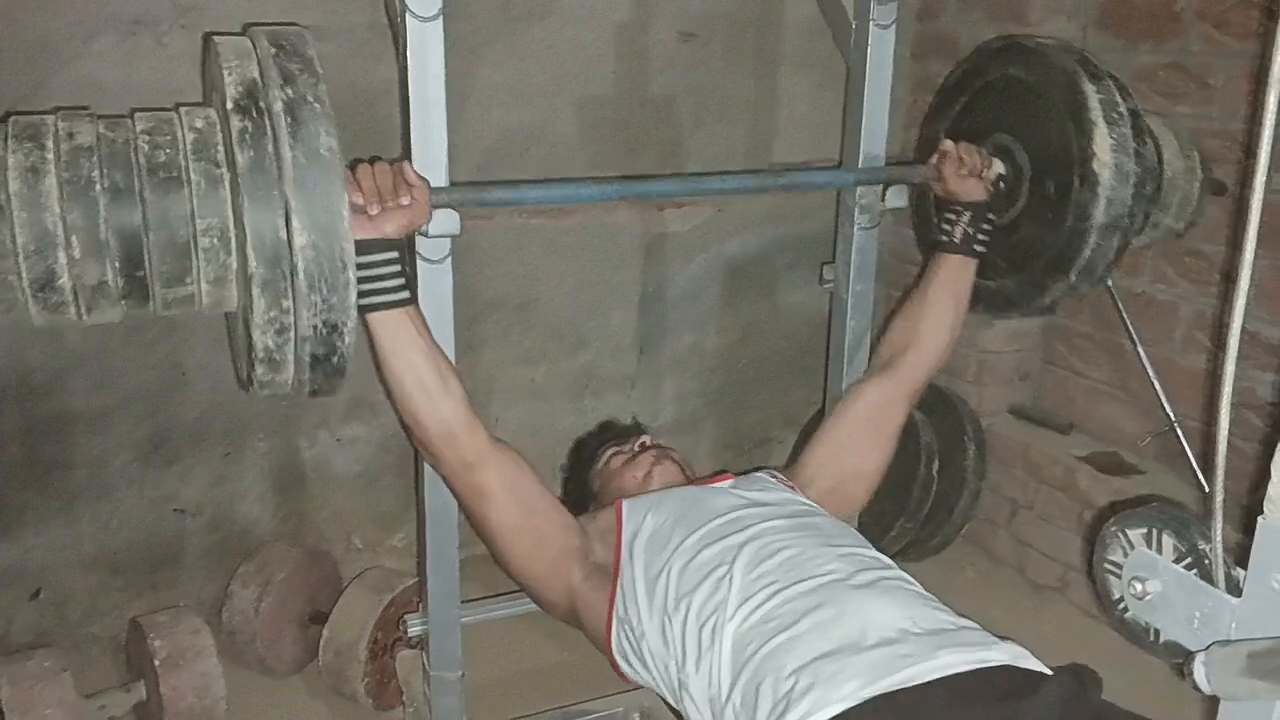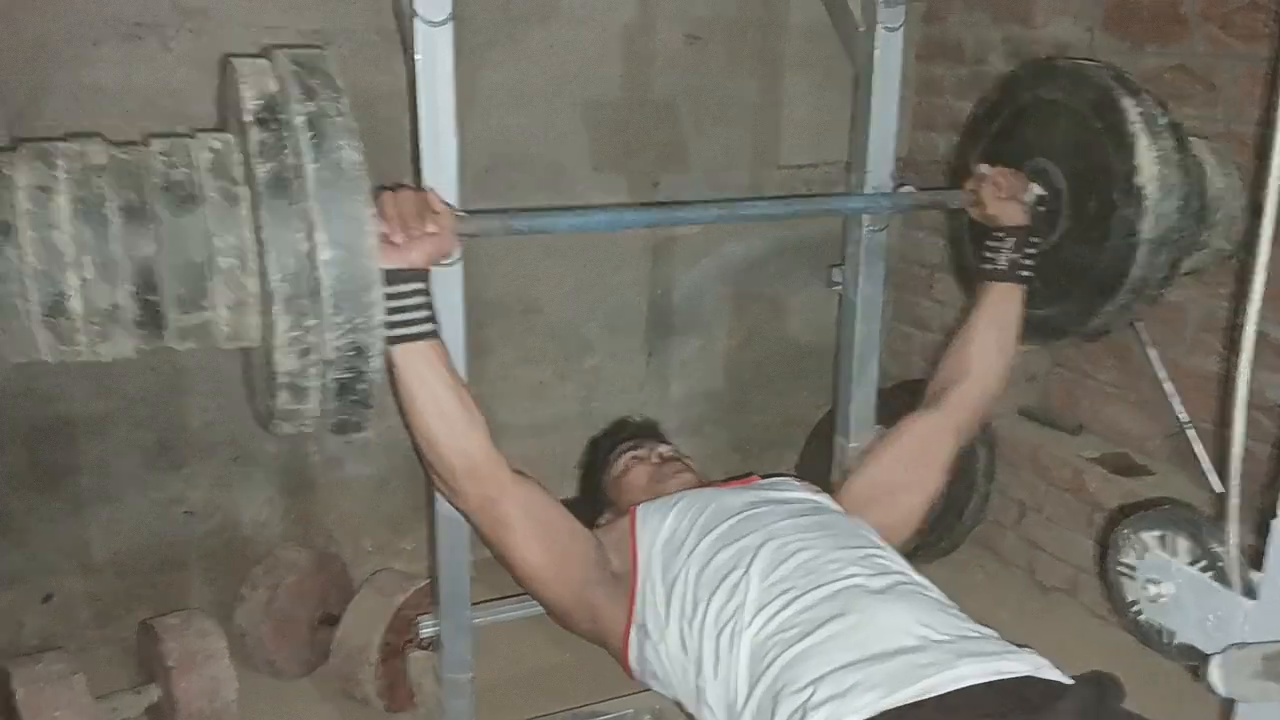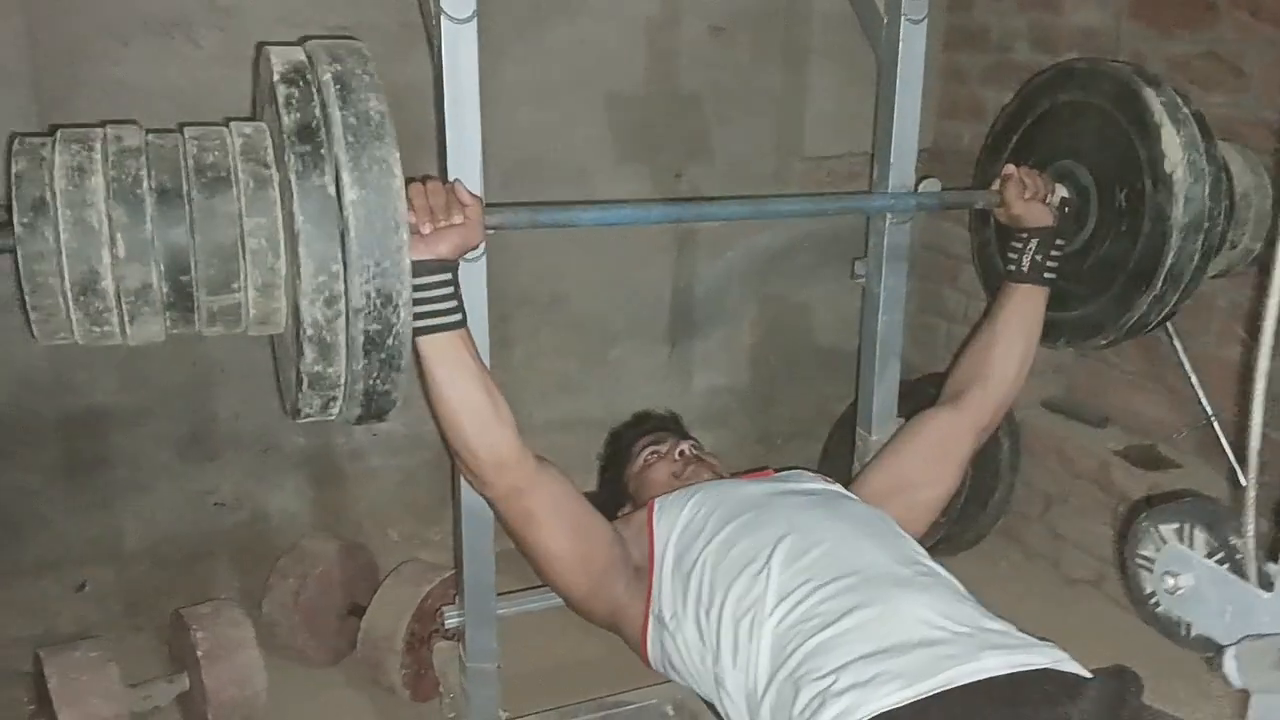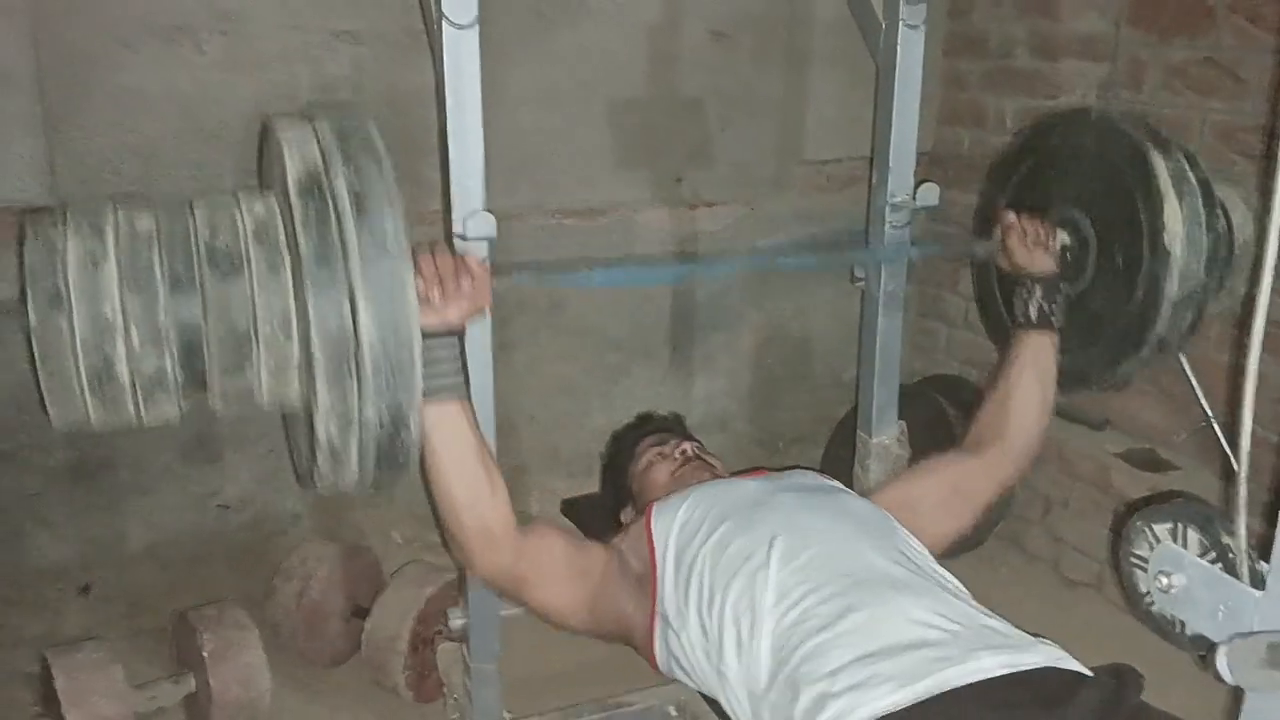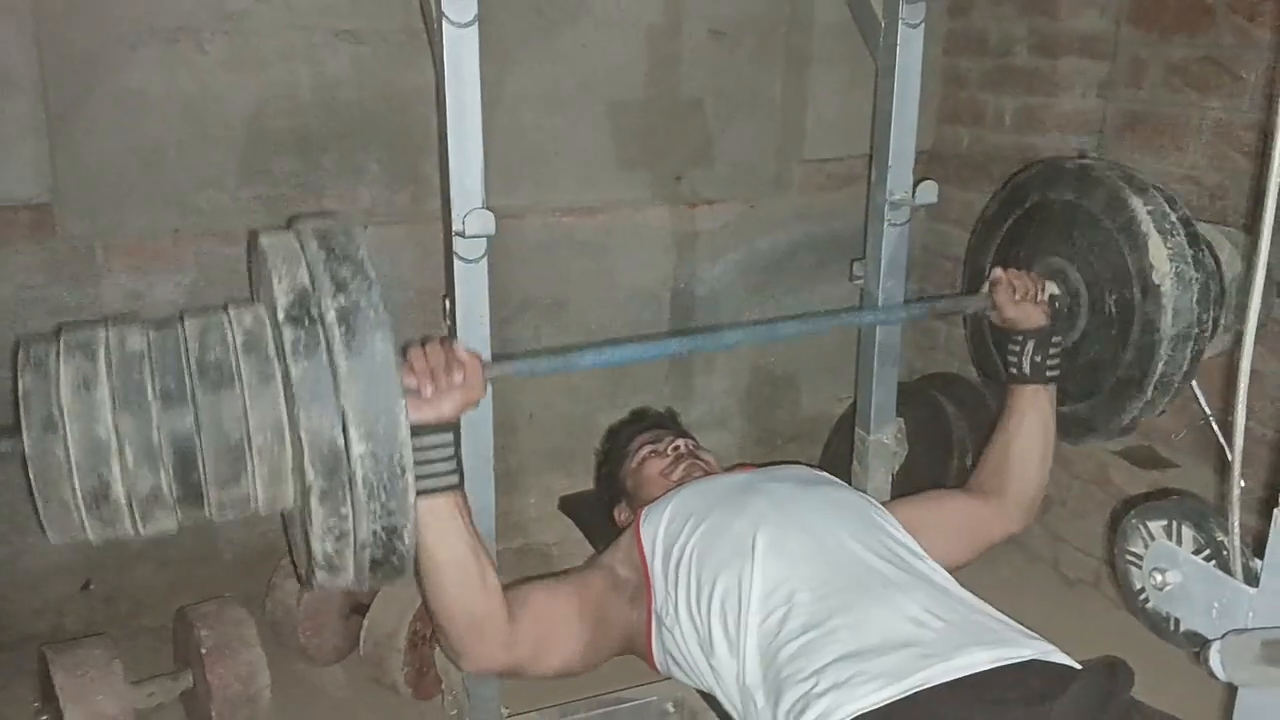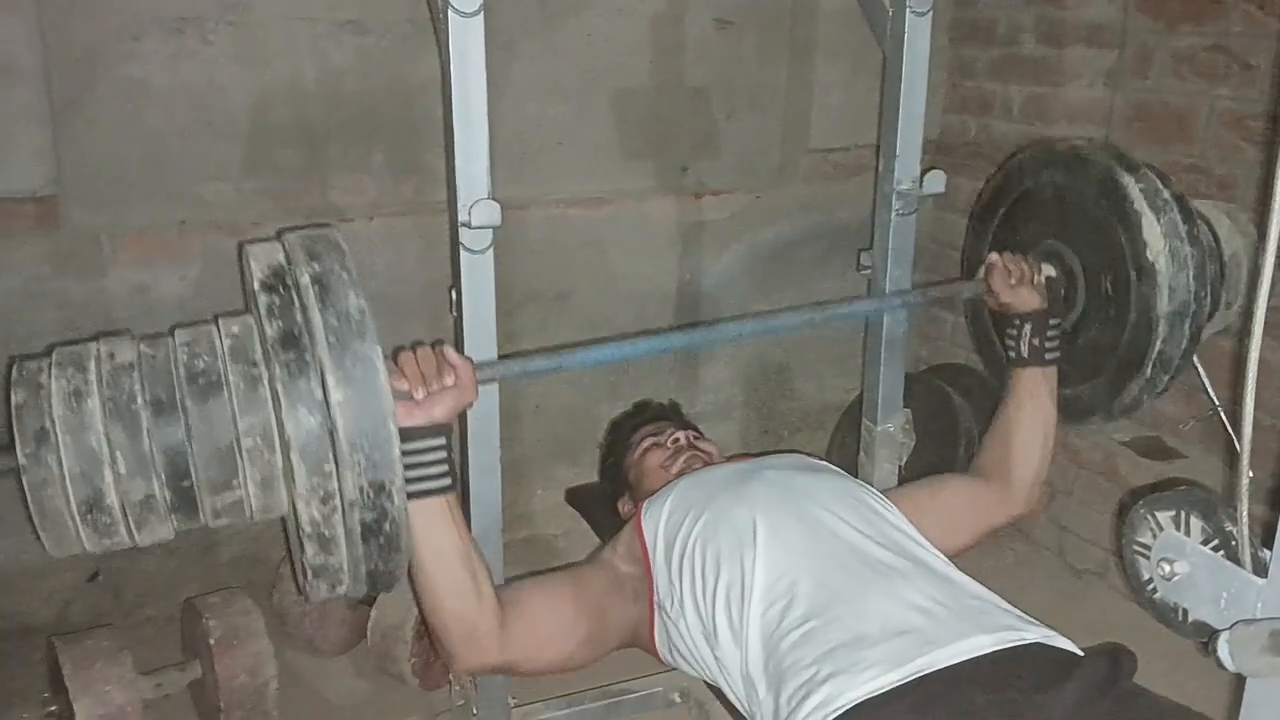
dt=0.4s
person 1, frame 1
left shoulder: (791, 502)
right shoulder: (598, 562)
left elbow: (891, 378)
right elbow: (465, 449)
left wrist: (965, 217)
right wrist: (380, 256)
person 1, frame 2
left shoulder: (820, 512)
right shoulder: (614, 570)
left elbow: (949, 410)
right elbow: (479, 479)
left wrist: (1009, 246)
right wrist: (404, 284)
person 1, frame 3
left shoulder: (844, 504)
right shoulder: (634, 565)
left elbow: (966, 408)
right elbow: (503, 468)
left wrist: (1032, 245)
right wrist: (431, 275)
person 1, frame 4
left shoulder: (838, 505)
right shoulder: (641, 569)
left elbow: (993, 456)
right elbow: (493, 544)
left wrist: (1038, 292)
right wrist: (439, 343)
person 1, frame 5
left shoulder: (837, 502)
right shoulder: (636, 570)
left elbow: (1003, 503)
right elbow: (485, 636)
left wrist: (1031, 345)
right wrist: (430, 438)
person 1, frame 6
left shoulder: (837, 490)
right shoulder: (640, 562)
left elbow: (1008, 488)
right elbow: (479, 636)
left wrist: (1031, 329)
right wrist: (423, 439)
